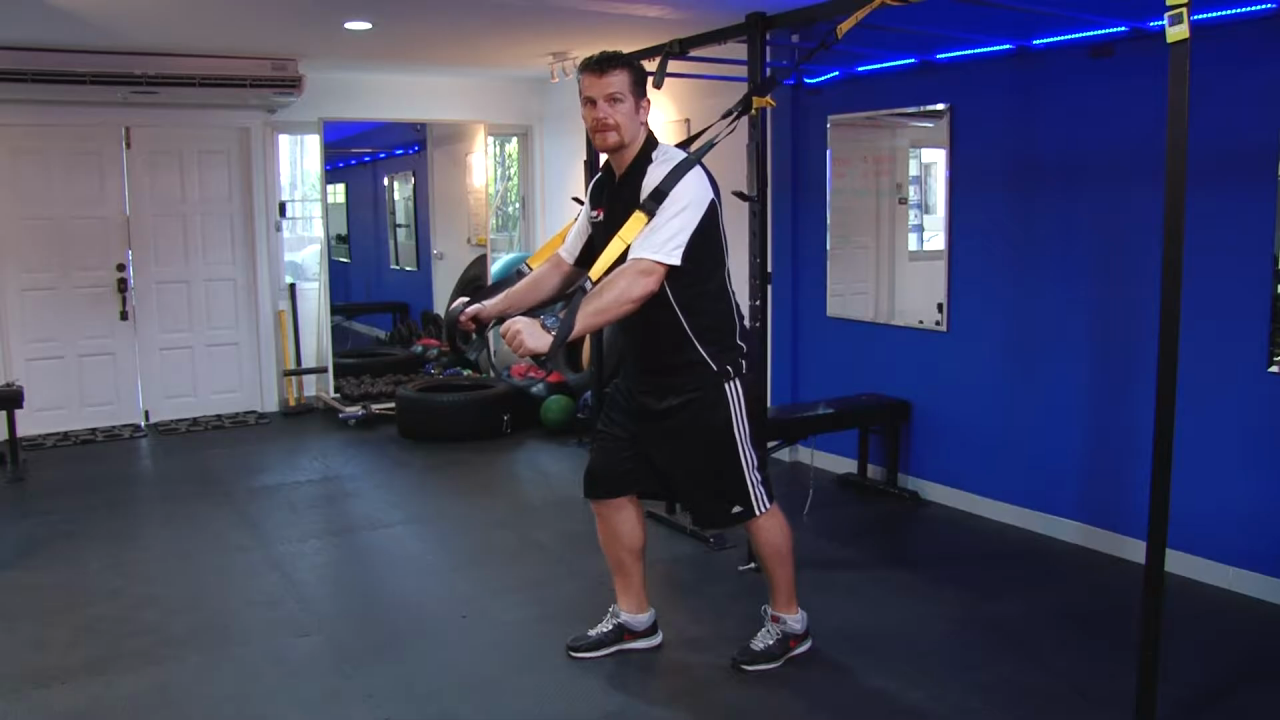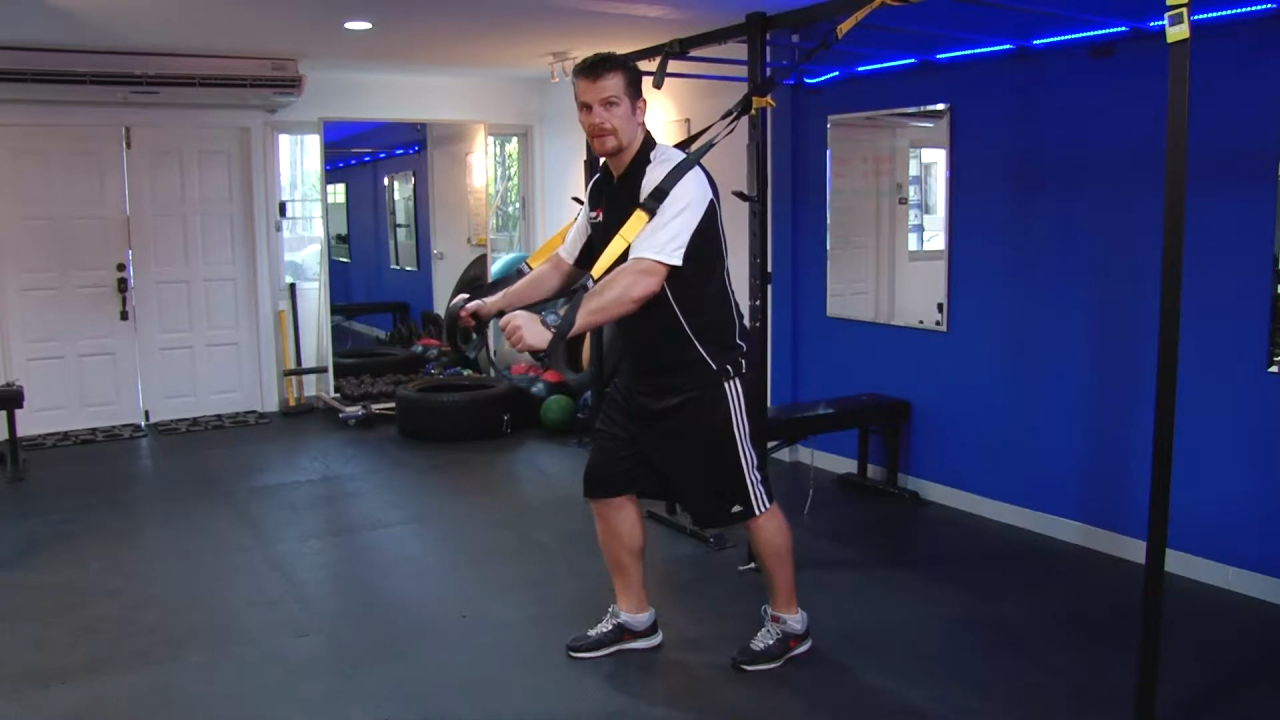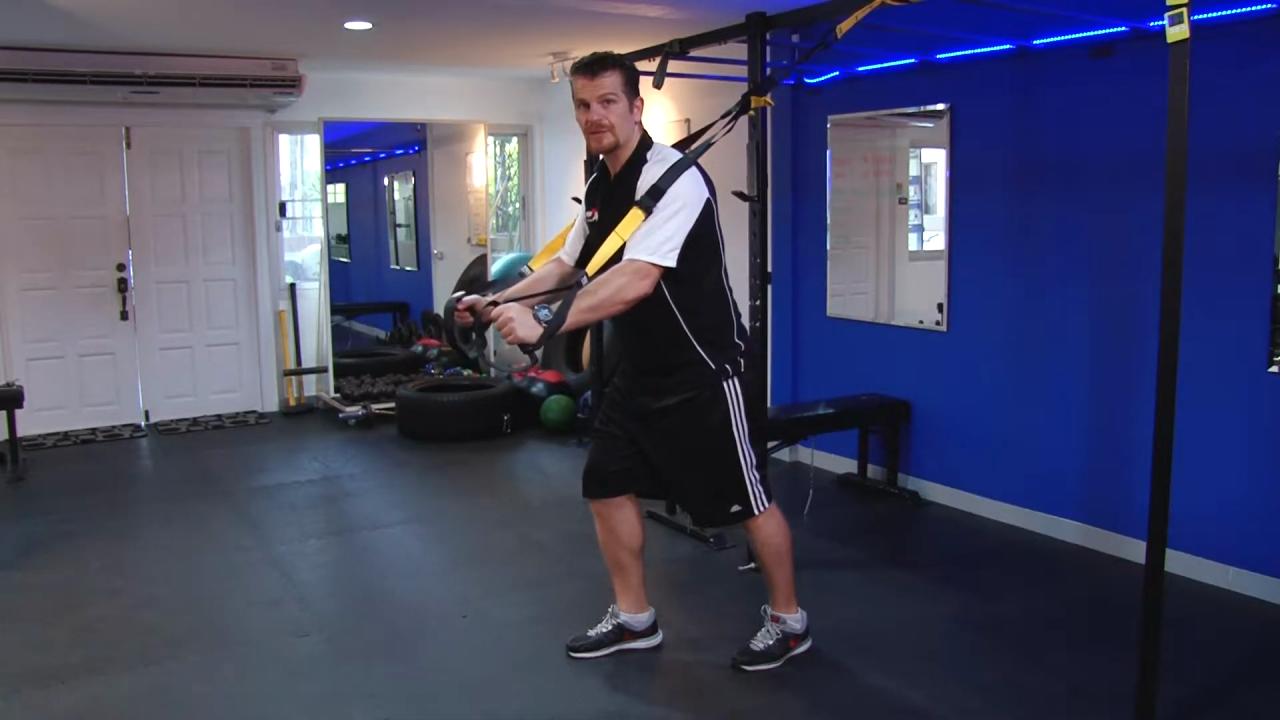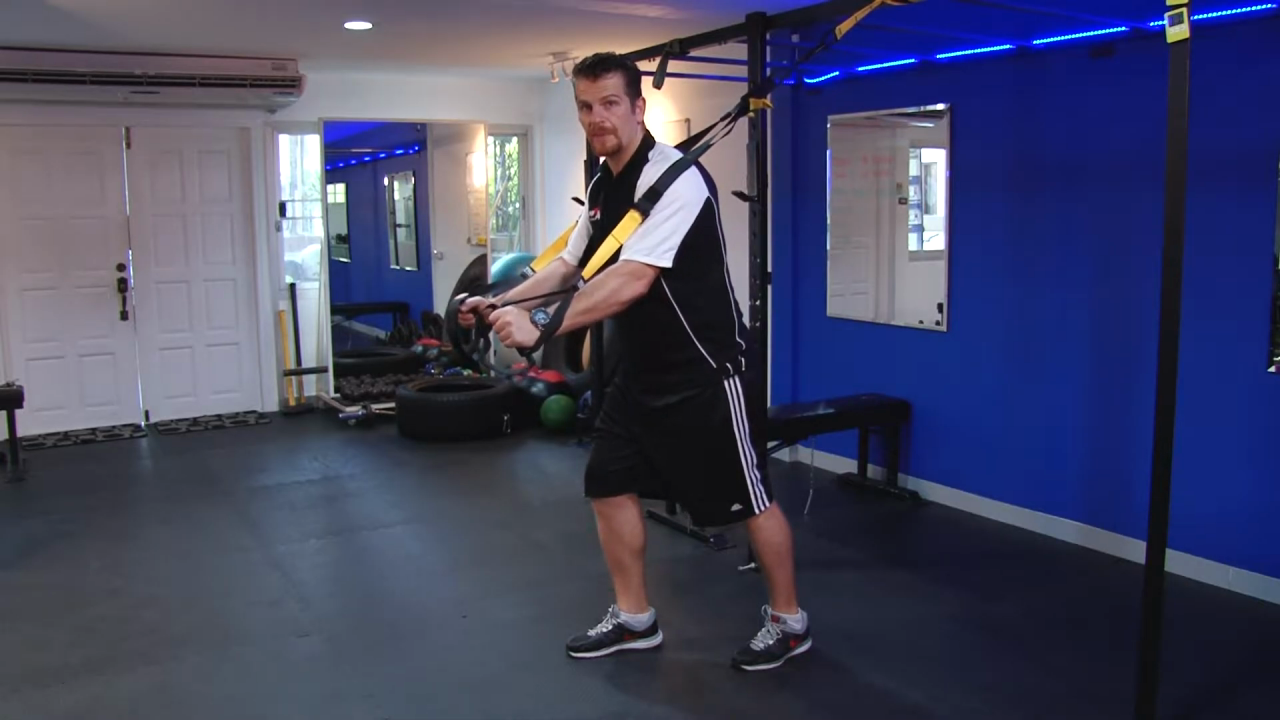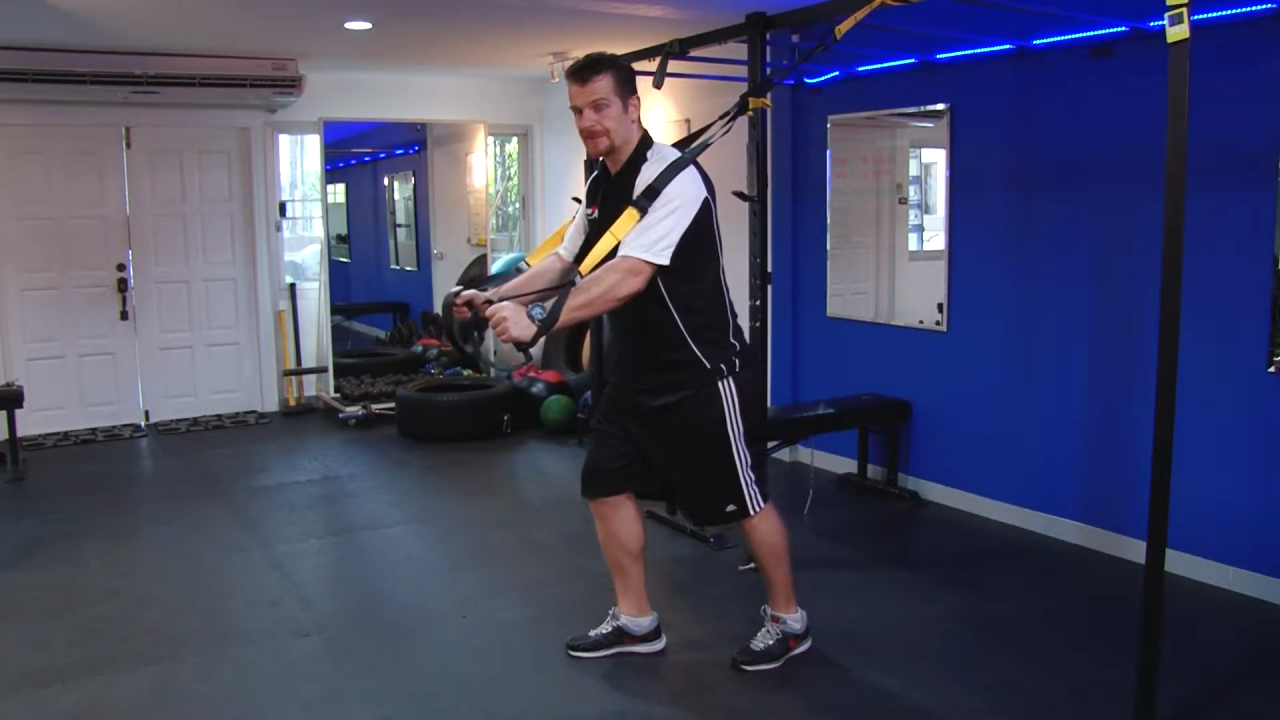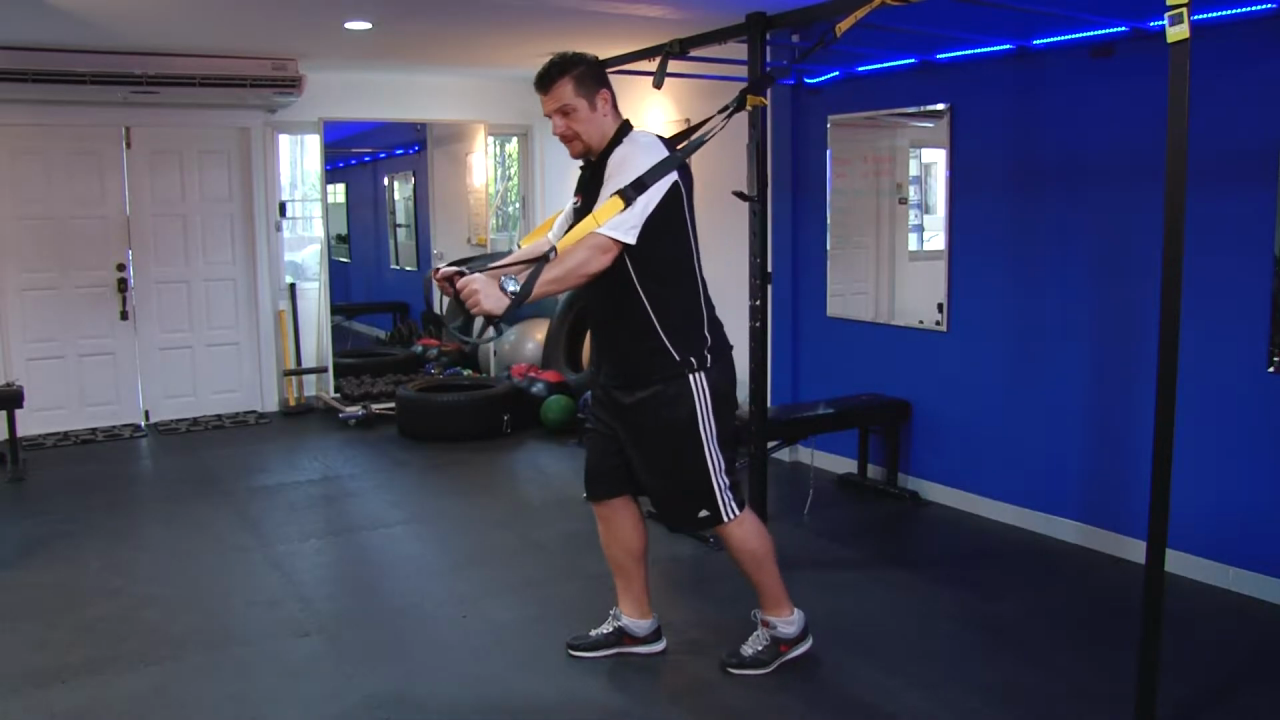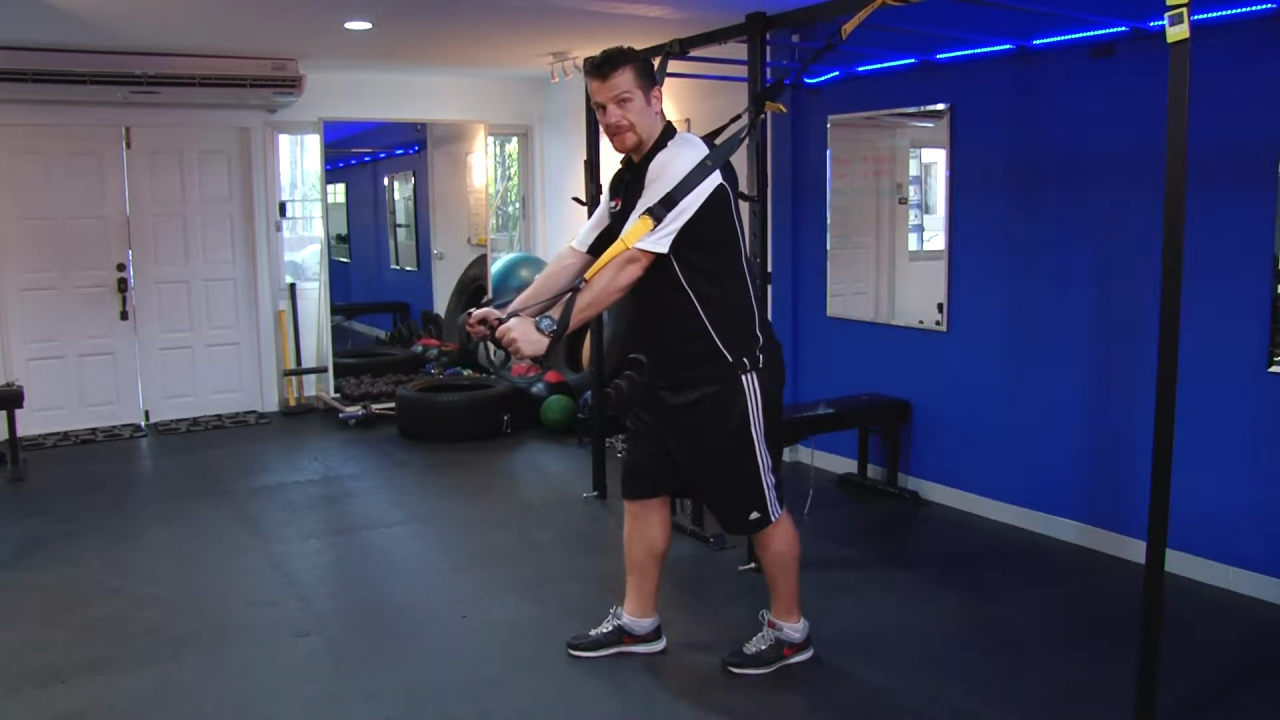
dt=0.7s
person 1, frame 1
left shoulder: (676, 177)
right shoulder: (603, 187)
left elbow: (641, 279)
right elbow: (564, 265)
left wrist: (553, 331)
right wrist: (494, 307)
left hip: (704, 371)
right hip: (643, 370)
left knee: (747, 500)
right knee: (608, 486)
left ankle: (789, 621)
right ankle: (634, 619)
person 1, frame 2
left shoulder: (675, 178)
right shoulder: (602, 189)
left elbow: (643, 279)
right elbow: (564, 264)
left wrist: (552, 325)
right wrist: (496, 304)
left hip: (705, 371)
right hip: (643, 371)
left knee: (747, 500)
right knee: (607, 487)
left ankle: (788, 621)
right ankle: (633, 619)
person 1, frame 3
left shoulder: (672, 177)
right shoulder: (600, 187)
left elbow: (636, 279)
right elbow: (566, 265)
left wrist: (543, 322)
right wrist: (495, 302)
left hip: (705, 371)
right hip: (642, 370)
left knee: (747, 500)
right knee: (606, 486)
left ankle: (788, 620)
right ankle: (634, 618)
person 1, frame 4
left shoulder: (672, 178)
right shoulder: (603, 186)
left elbow: (633, 278)
right elbow: (569, 264)
left wrist: (541, 325)
right wrist: (498, 303)
left hip: (705, 370)
right hip: (643, 369)
left knee: (747, 499)
right knee: (608, 486)
left ankle: (788, 620)
right ankle: (634, 619)
person 1, frame 5
left shoulder: (670, 176)
right shoulder: (601, 184)
left elbow: (630, 275)
right elbow: (564, 260)
left wrist: (539, 320)
right wrist: (493, 297)
left hip: (702, 371)
right hip: (638, 370)
left knee: (742, 500)
right knee: (606, 486)
left ankle: (788, 620)
right ankle: (636, 620)
person 1, frame 6
left shoulder: (640, 158)
right shoulder: (594, 173)
left elbow: (596, 253)
right elbow: (552, 245)
left wrist: (509, 292)
right wrist: (481, 276)
left hip: (680, 370)
right hip: (622, 369)
left knee: (715, 503)
right knee: (608, 491)
left ankle: (784, 623)
right ankle: (636, 622)
person 1, frame 7
left shoulder: (684, 161)
right shoulder: (627, 180)
left elbow: (627, 266)
right elbow: (576, 257)
left wrist: (547, 328)
right wrist: (510, 313)
left hip: (728, 370)
right hip: (668, 370)
left knee: (756, 505)
right knee: (642, 491)
left ankle: (788, 628)
right ankle: (638, 622)
